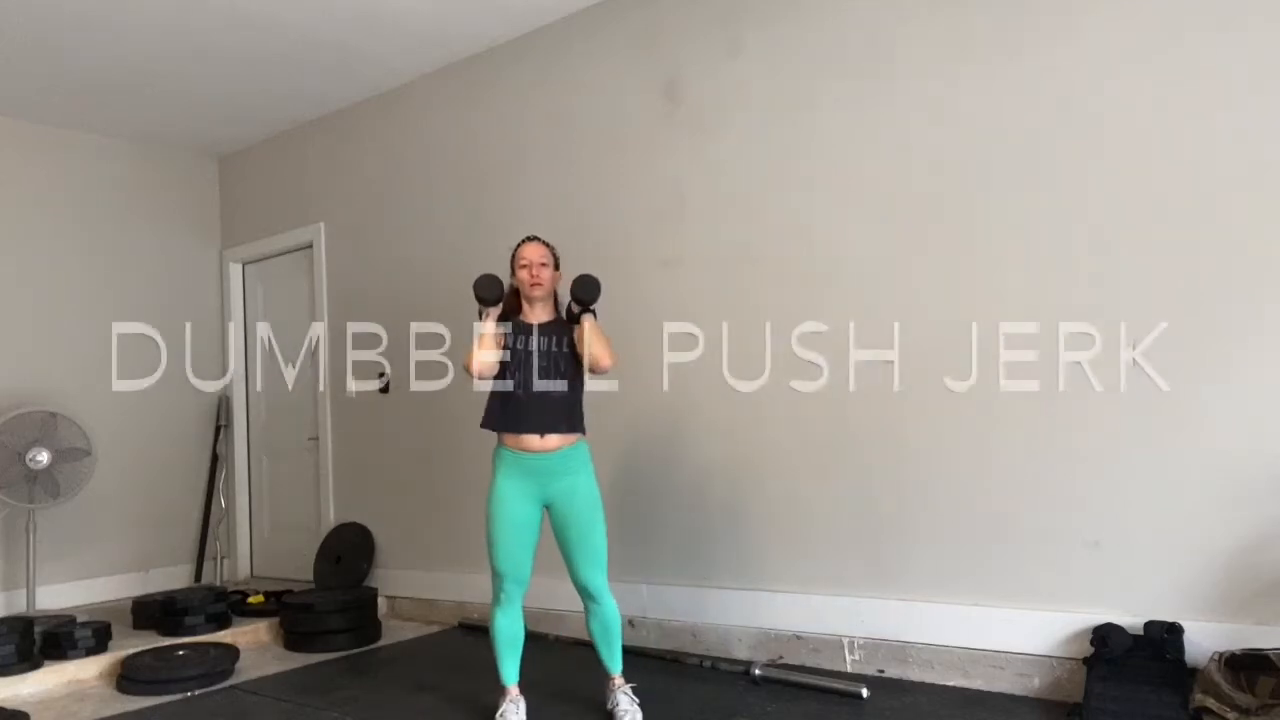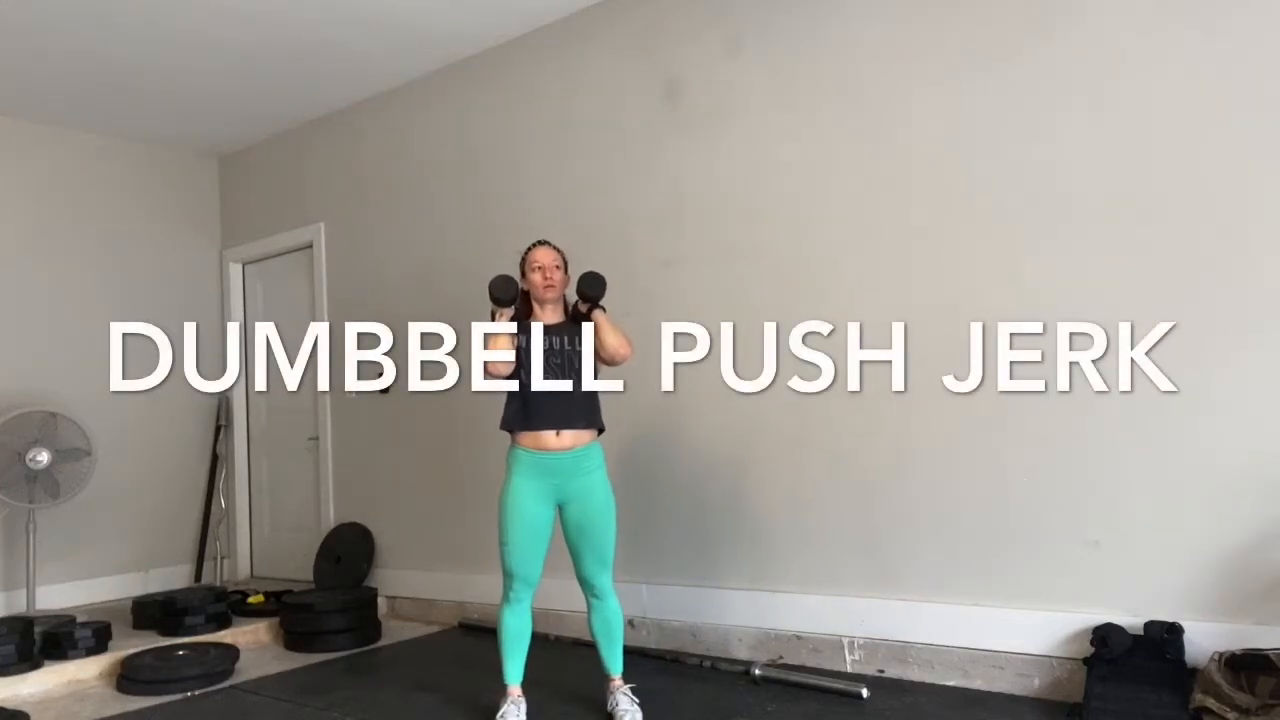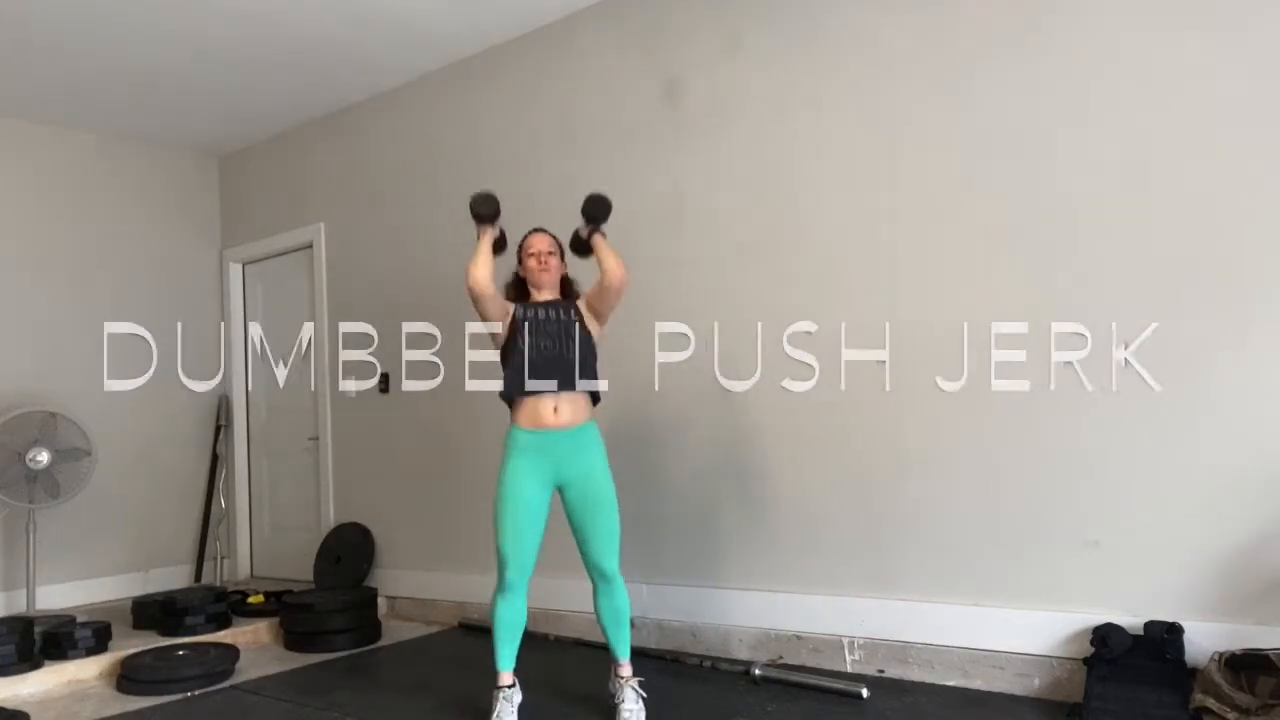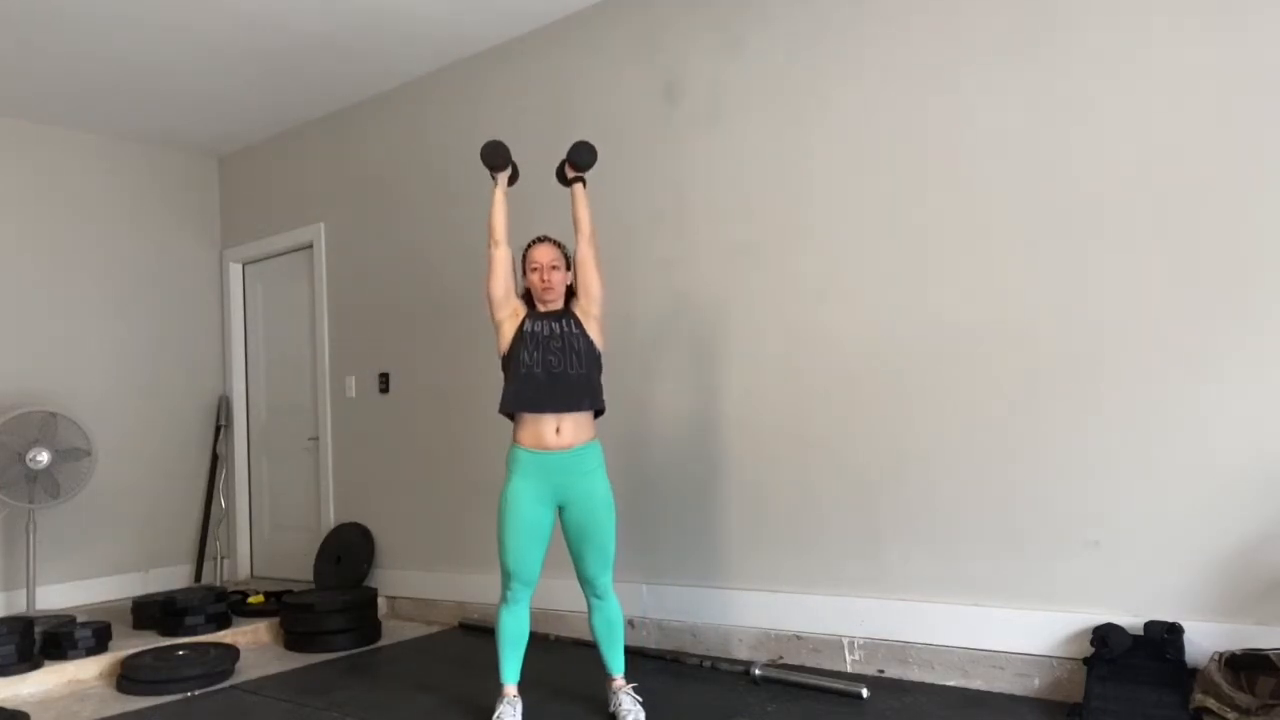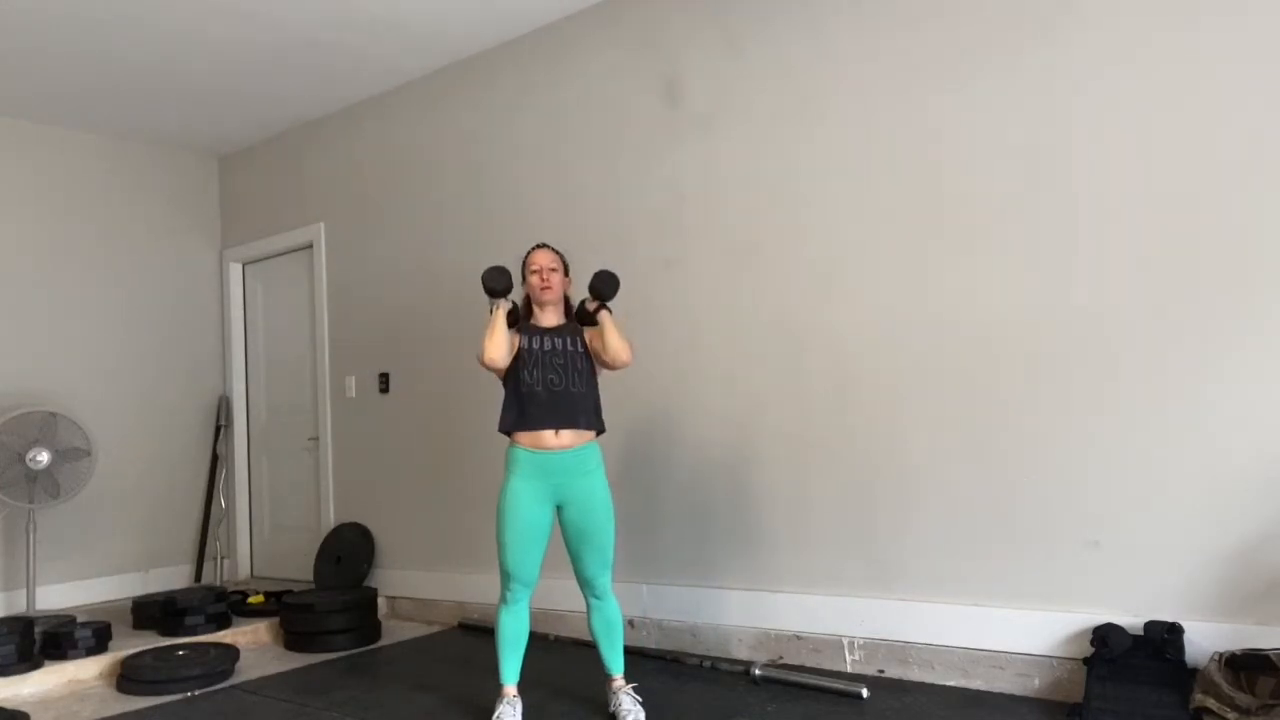
dt=1s
person 1, frame 1
left shoulder: (574, 329)
right shoulder: (503, 331)
left elbow: (602, 362)
right elbow: (480, 368)
left wrist: (584, 313)
right wrist: (489, 315)
left hip: (570, 467)
right hip: (513, 470)
left knee: (593, 584)
right knee: (508, 589)
person 1, frame 2
left shoulder: (584, 330)
right shoulder: (514, 331)
left elbow: (620, 353)
right elbow: (496, 368)
left wrist: (594, 310)
right wrist: (502, 316)
left hip: (584, 467)
right hip: (528, 469)
left knee: (598, 583)
right knee: (518, 587)
person 1, frame 3
left shoulder: (585, 309)
right shoulder: (509, 312)
left elbow: (618, 277)
right elbow: (478, 284)
left wrist: (596, 239)
right wrist: (486, 240)
left hip: (582, 449)
right hip: (527, 452)
left knee: (606, 569)
right knee: (512, 575)
left ankle: (623, 677)
person 1, frame 4
left shoulder: (585, 317)
right shoulder: (512, 320)
left elbow: (586, 241)
right elbow: (498, 246)
left wrist: (576, 184)
right wrist: (501, 185)
left hip: (584, 468)
right hip: (528, 470)
left knee: (598, 586)
right knee: (517, 588)
person 1, frame 5
left shoulder: (587, 336)
right shoulder: (514, 338)
left elbow: (621, 358)
right elbow: (493, 360)
left wrist: (602, 310)
right wrist: (500, 308)
left hip: (582, 467)
right hip: (527, 470)
left knee: (598, 585)
right knee: (516, 588)
